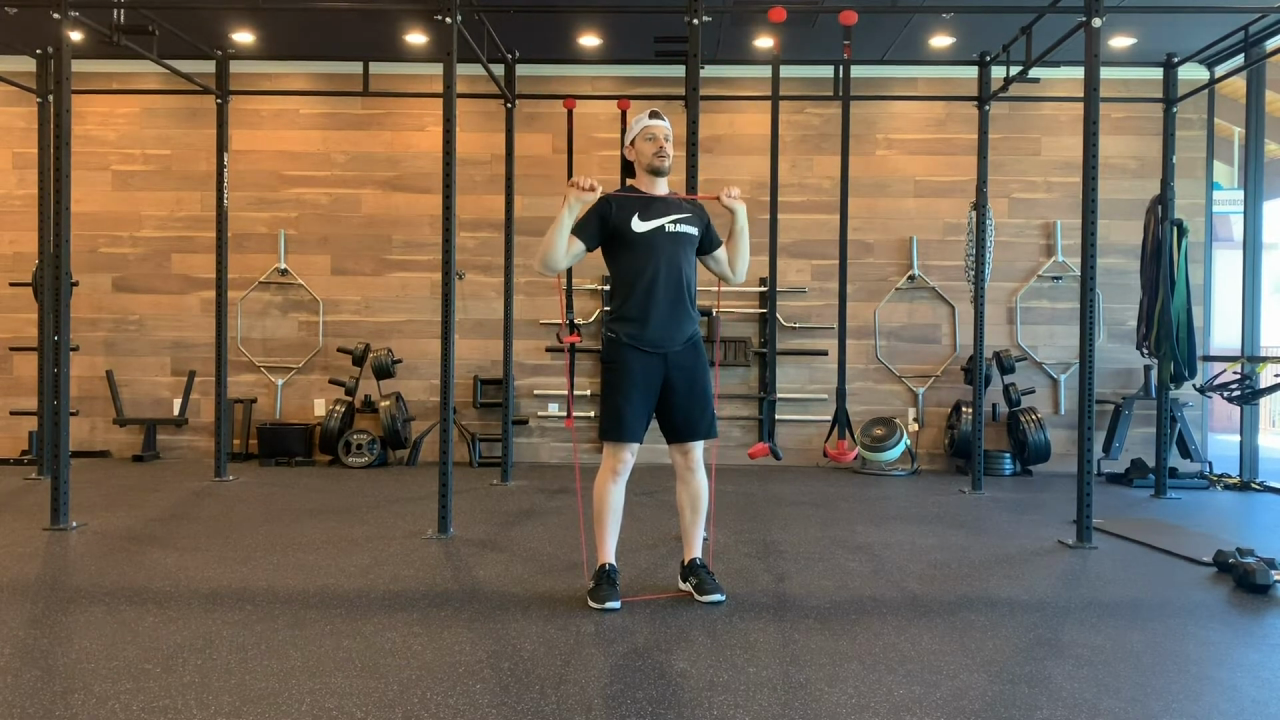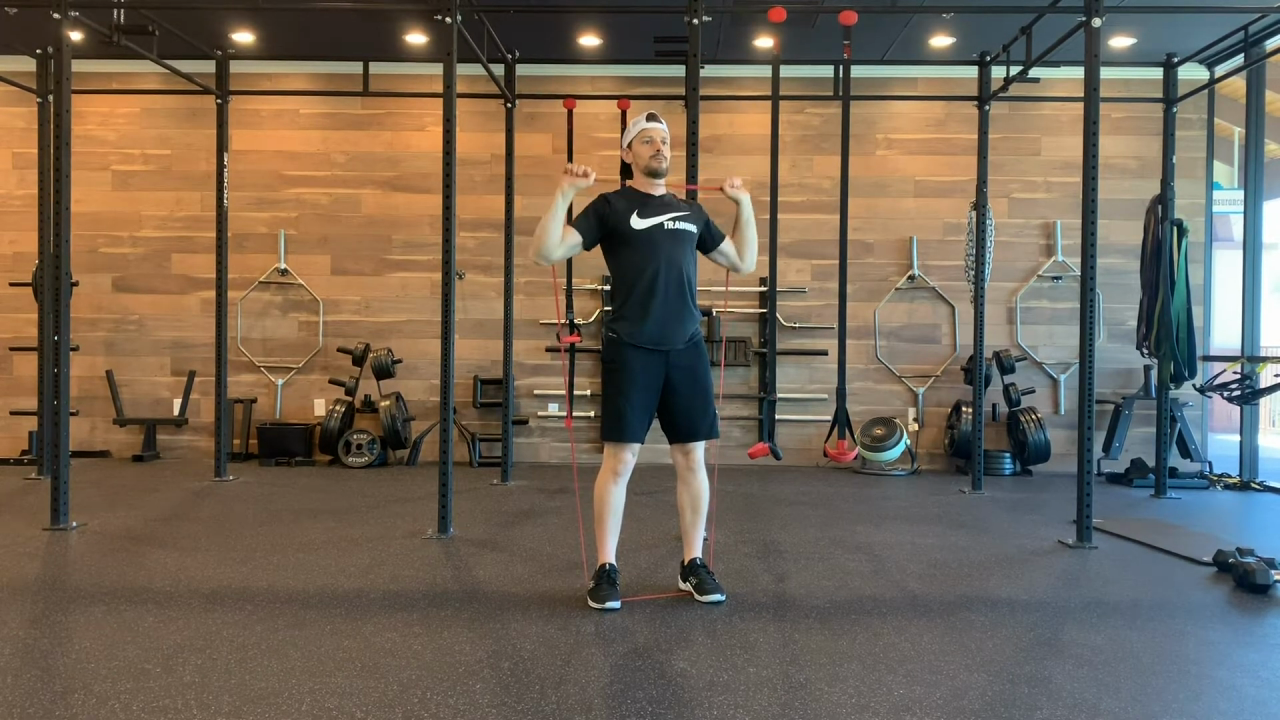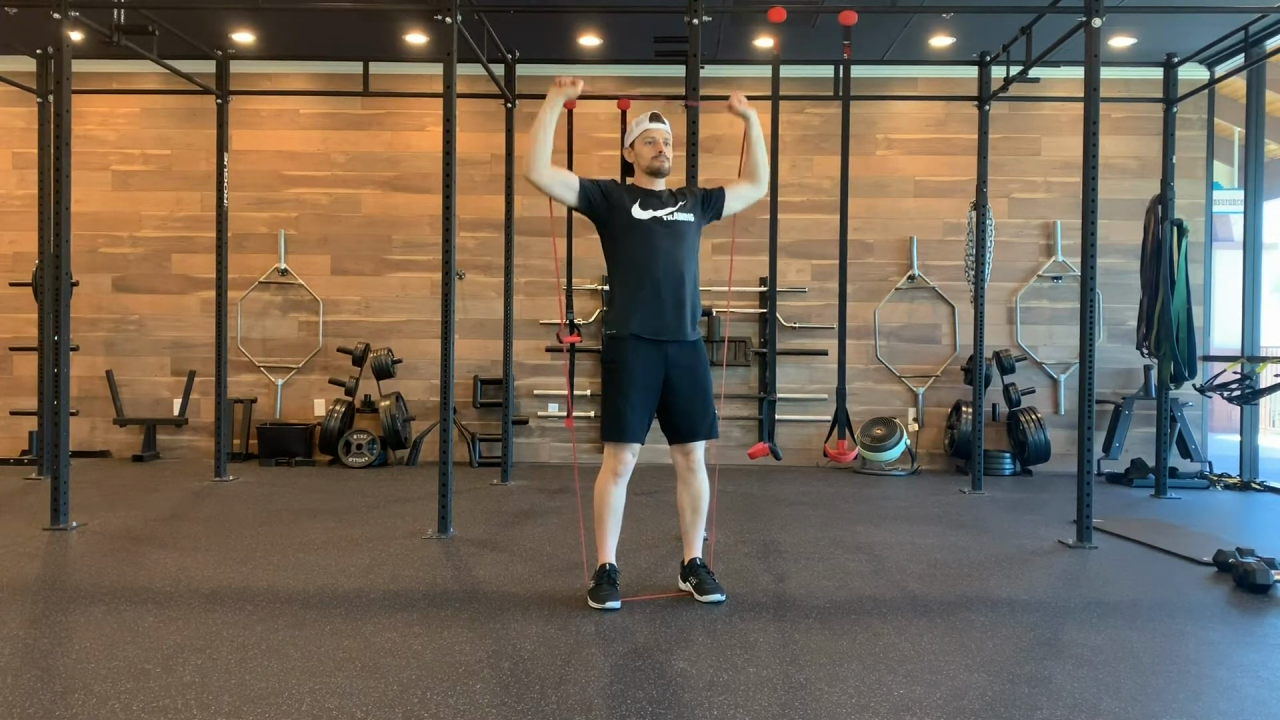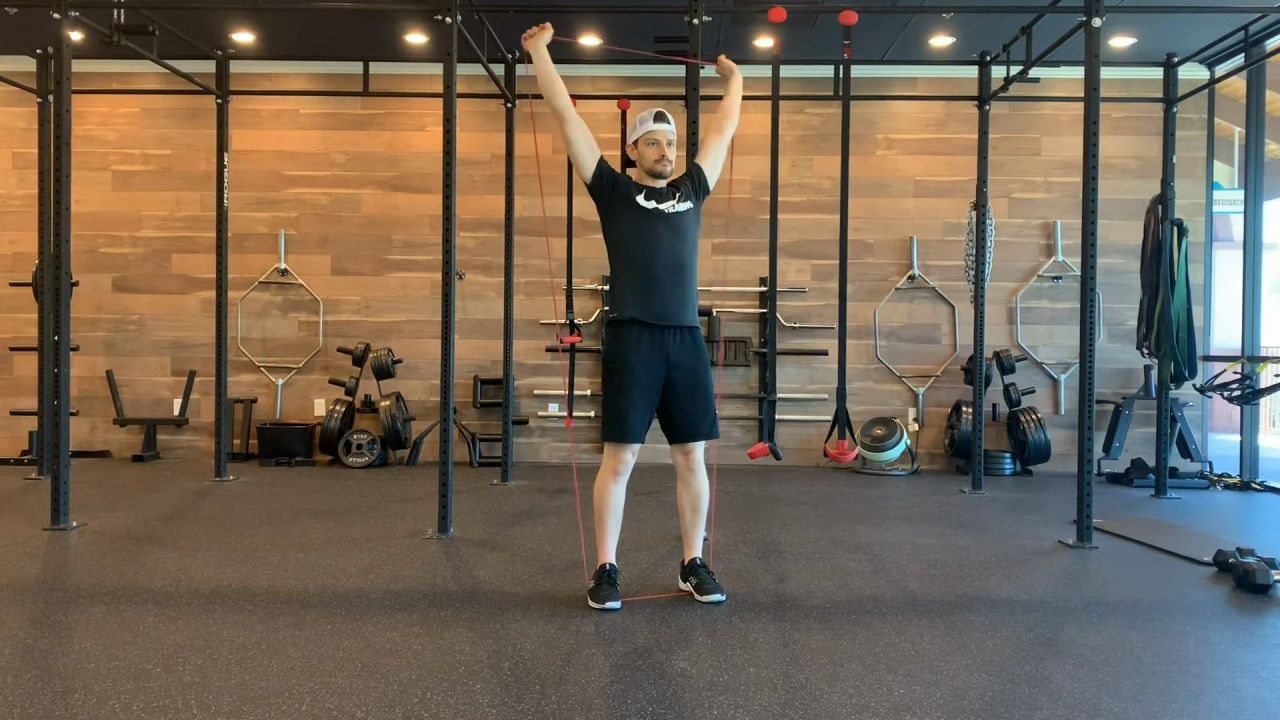
dt=0.3s
person 1, frame 1
left shoulder: (693, 212)
right shoulder: (611, 208)
left elbow: (735, 271)
right elbow: (549, 263)
left wrist: (740, 215)
right wrist: (569, 207)
left hip: (686, 349)
right hip: (630, 349)
left knee: (690, 458)
right knee: (618, 460)
left ankle: (693, 564)
right ankle: (605, 569)
person 1, frame 2
left shoulder: (691, 211)
right shoulder: (610, 207)
left elbow: (743, 262)
right elbow: (545, 252)
left wrist: (744, 204)
right wrist: (562, 194)
left hip: (687, 347)
right hip: (630, 349)
left knee: (692, 458)
right knee: (619, 460)
left ankle: (693, 564)
right ankle: (605, 569)
person 1, frame 3
left shoulder: (693, 202)
right shoulder: (609, 198)
left elbow: (757, 185)
right elbow: (536, 172)
left wrist: (750, 119)
right wrist: (554, 102)
left hip: (686, 346)
right hip: (630, 347)
left knee: (691, 457)
right knee: (619, 459)
left ankle: (692, 564)
right ankle: (605, 569)
person 1, frame 4
left shoulder: (691, 190)
right shoulder: (613, 190)
left elbow: (724, 131)
right elbow: (567, 116)
left wrist: (733, 78)
right wrist: (540, 54)
left hip: (687, 341)
right hip: (632, 340)
left knee: (691, 457)
right knee: (619, 459)
left ankle: (693, 563)
right ankle: (605, 569)
